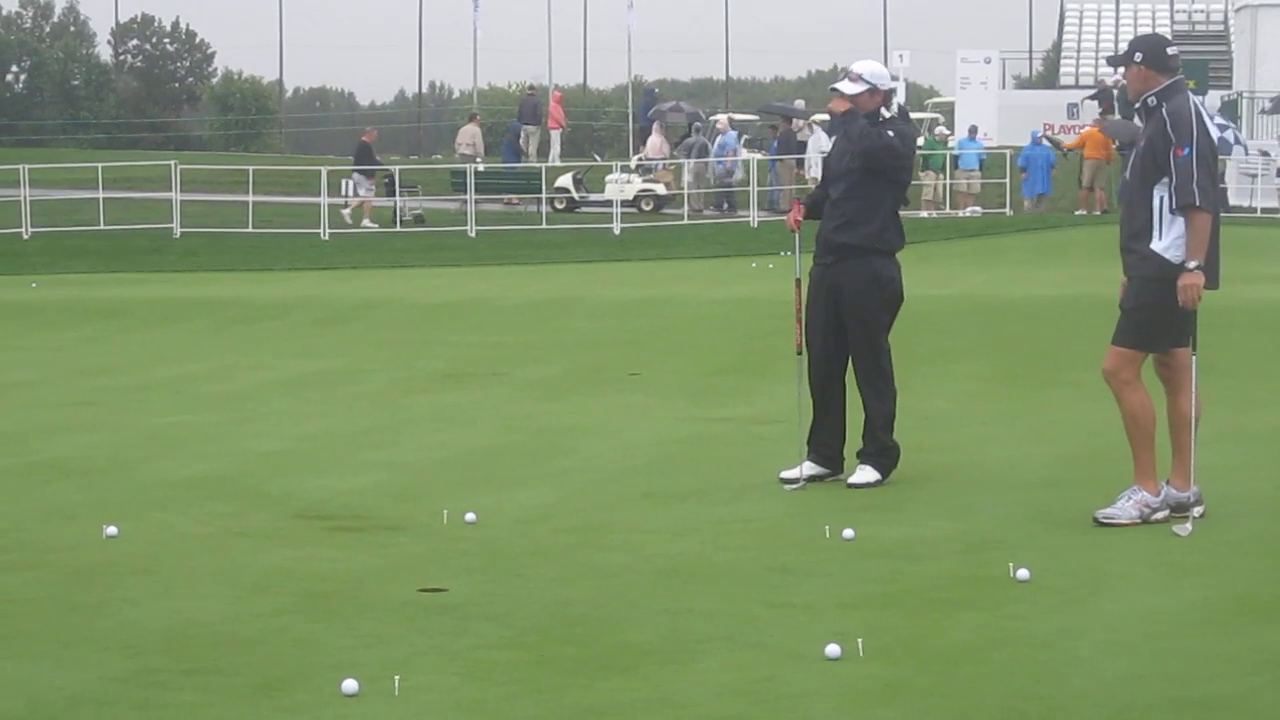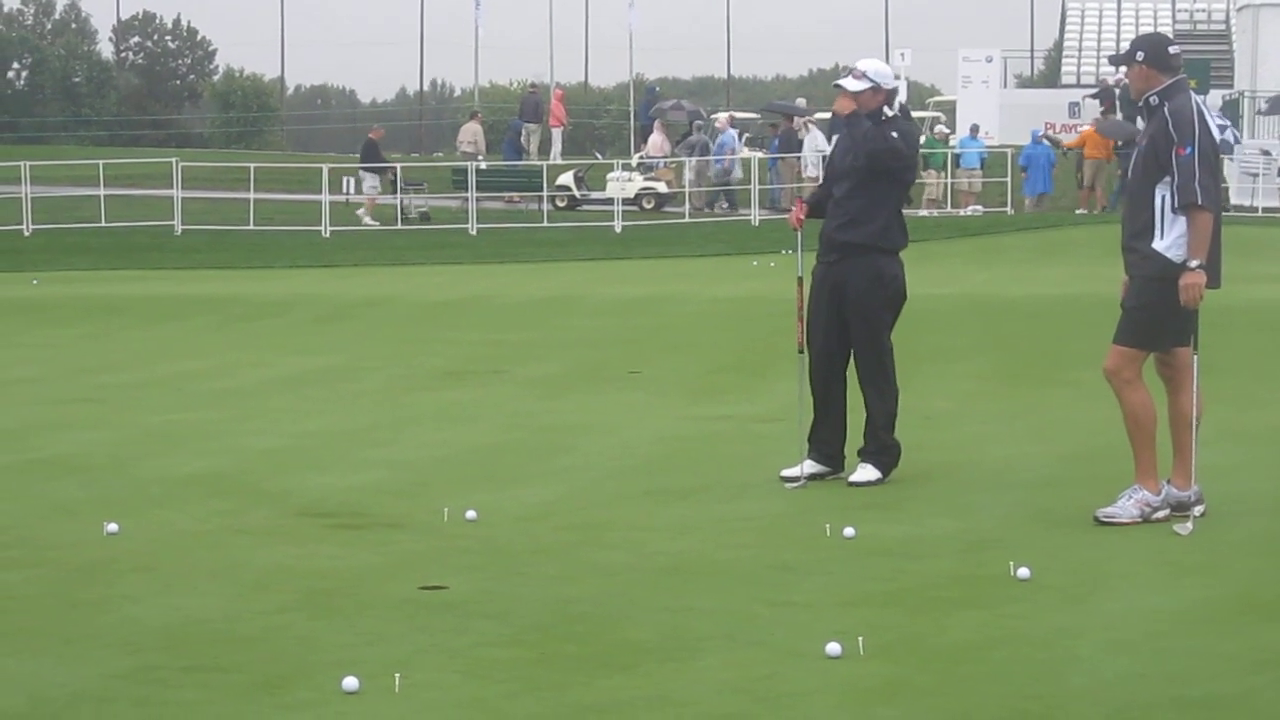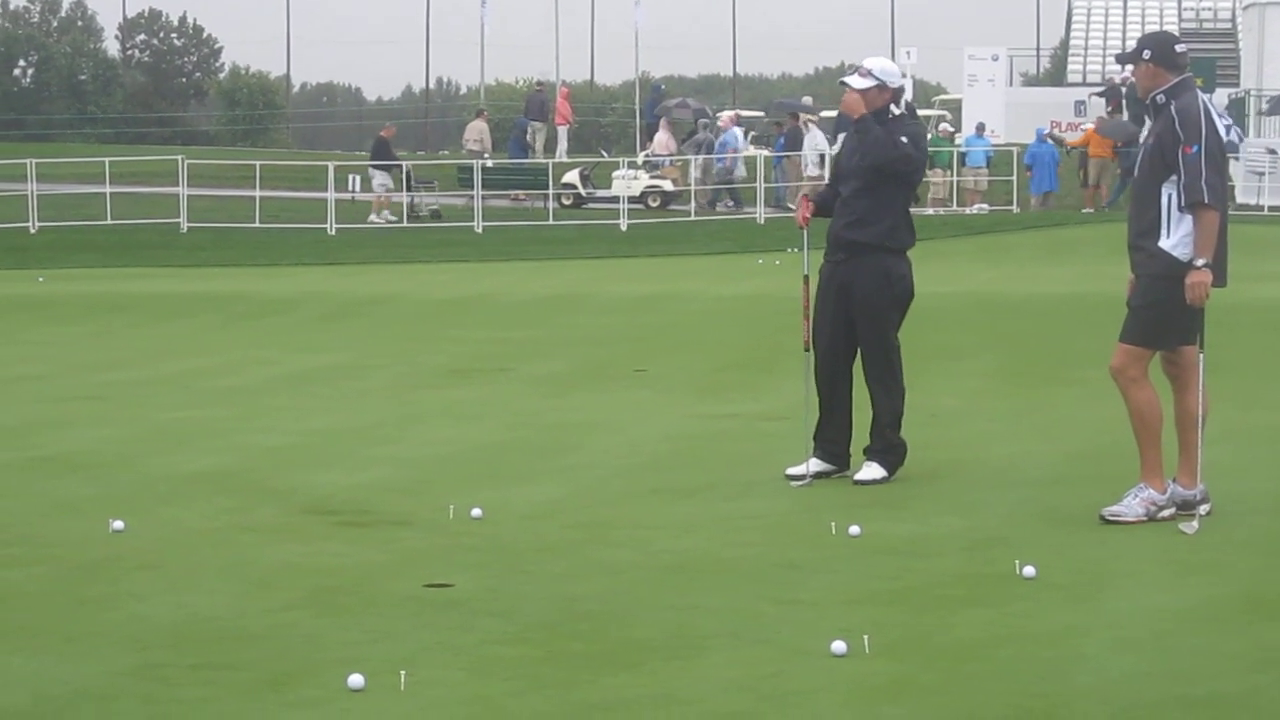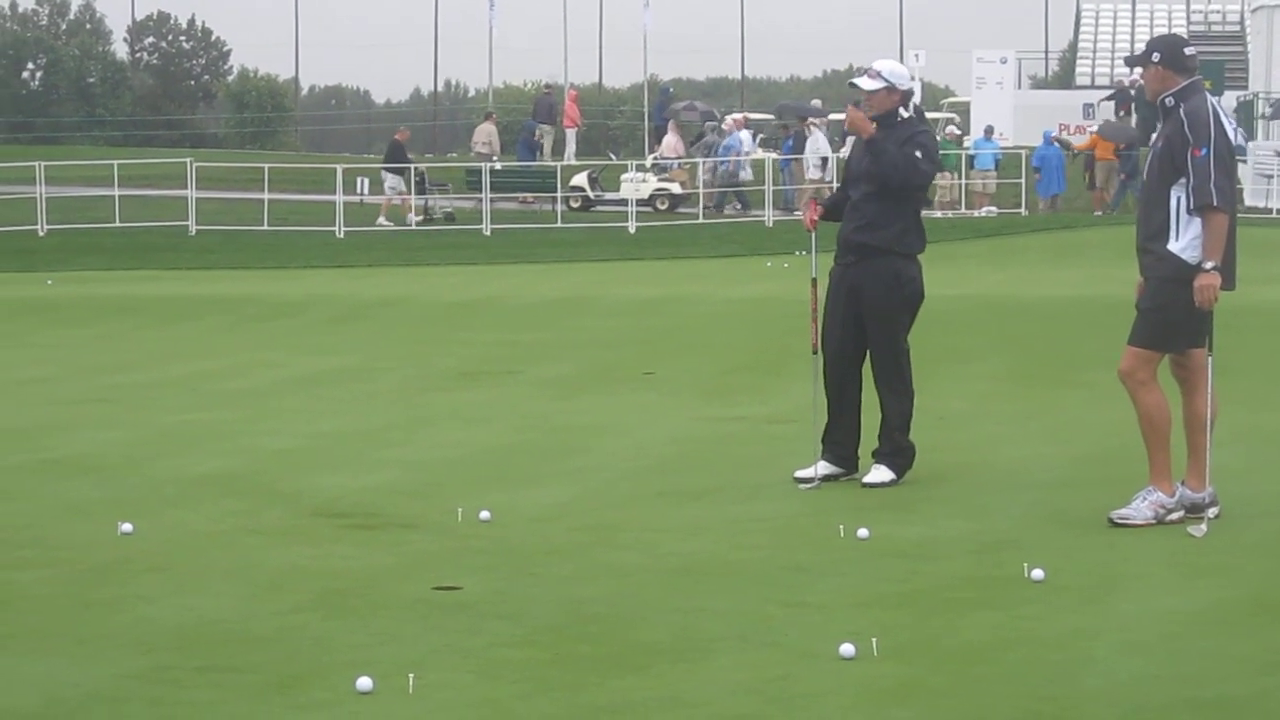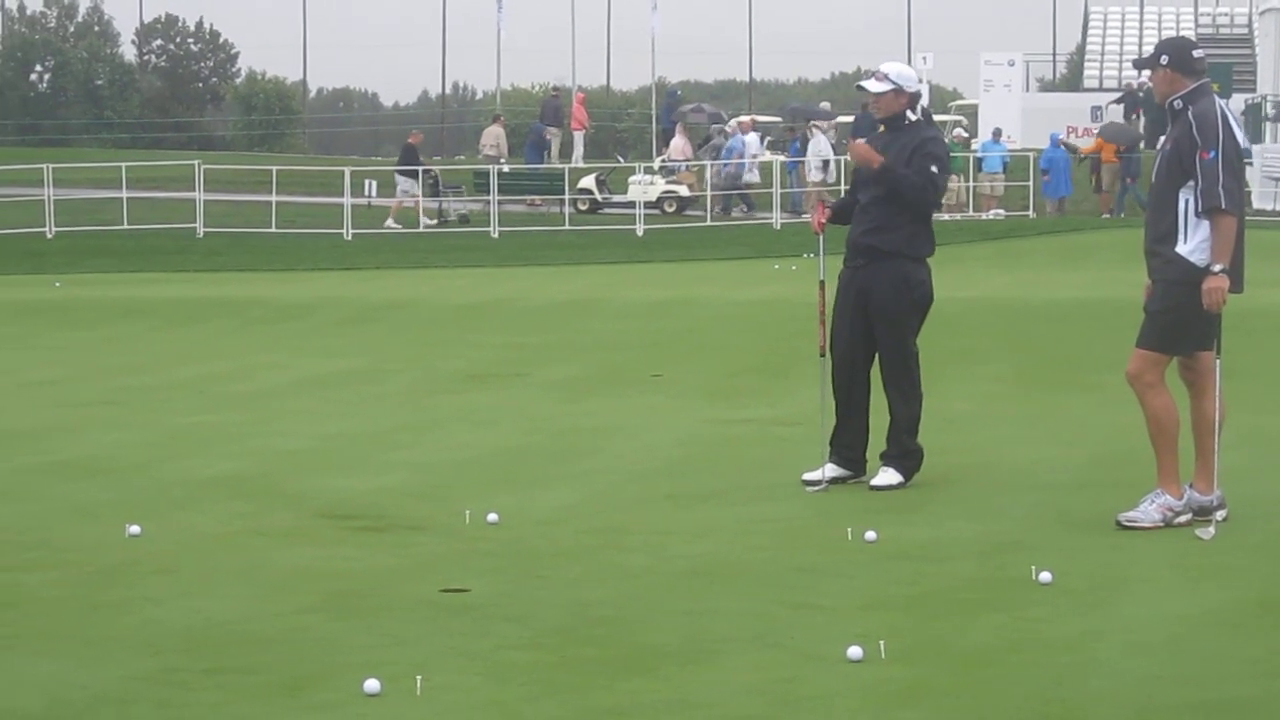
dt=0.1s
person 1, frame 1
left shoulder: (1179, 114)
right shoulder: (1163, 114)
left elbow: (1198, 197)
left wrist: (1195, 265)
right wrist: (1137, 268)
left hip: (1170, 268)
right hip: (1159, 266)
left knee: (1120, 369)
right knee: (1173, 372)
left ankle: (1149, 491)
right ankle: (1181, 490)
person 1, frame 2
left shoulder: (1183, 114)
right shoulder: (1165, 114)
left elbow: (1200, 196)
left wrist: (1196, 265)
right wrist: (1139, 268)
left hip: (1171, 267)
right hip: (1160, 266)
left knee: (1121, 368)
right knee: (1174, 371)
left ankle: (1149, 491)
right ankle: (1181, 489)
person 1, frame 3
left shoulder: (1189, 112)
right shoulder: (1171, 112)
left elbow: (1207, 194)
left wrist: (1203, 263)
right wrist: (1146, 265)
left hip: (1177, 266)
right hip: (1167, 264)
left knee: (1127, 366)
right knee: (1180, 370)
left ankle: (1155, 490)
right ankle: (1187, 488)
person 1, frame 4
left shoulder: (1198, 115)
right shoulder: (1181, 115)
left elbow: (1216, 198)
left wrist: (1211, 266)
right wrist: (1154, 270)
left hip: (1186, 269)
right hip: (1175, 267)
left knee: (1136, 369)
right knee: (1189, 373)
left ankle: (1163, 492)
right ankle: (1196, 490)
person 1, frame 5
left shoulder: (1206, 118)
right shoulder: (1189, 118)
left elbow: (1225, 200)
left wrist: (1220, 269)
right wrist: (1162, 271)
left hip: (1194, 271)
right hip: (1184, 270)
left knee: (1144, 372)
right knee: (1197, 376)
left ankle: (1172, 495)
right ankle: (1204, 493)
person 2, frame 1
left shoulder: (898, 135)
right shoulder: (847, 135)
left elbow: (871, 148)
left wrist: (848, 114)
right wrist: (805, 207)
left hip: (870, 265)
right hip: (829, 260)
left knee: (871, 362)
right knee: (823, 361)
left ankle: (878, 456)
right ankle: (824, 455)
person 2, frame 2
left shoulder: (901, 132)
right shoulder: (850, 134)
left elbow: (879, 153)
left wrist: (852, 115)
right wrist: (809, 206)
left hip: (873, 264)
right hip: (833, 259)
left knee: (873, 361)
right knee: (824, 358)
left ankle: (879, 455)
right ankle: (824, 453)
person 2, frame 3
left shoulder: (908, 132)
right shoulder: (856, 134)
left elbow: (890, 159)
left wrist: (861, 118)
right wrist: (814, 204)
left hip: (881, 264)
right hip: (840, 258)
left knee: (880, 360)
right knee: (829, 356)
left ankle: (885, 454)
right ankle: (830, 451)
person 2, frame 4
left shoulder: (918, 136)
right shoulder: (869, 134)
left elbow: (908, 180)
left wrist: (870, 137)
right wrist: (824, 209)
left hip: (891, 267)
right hip: (850, 261)
left knee: (889, 363)
right knee: (838, 359)
left ankle: (893, 457)
right ankle: (838, 454)
person 2, frame 5
left shoulder: (927, 142)
right shoulder: (877, 139)
left elbow: (925, 196)
left wrist: (881, 164)
right wrist: (833, 212)
left hip: (900, 270)
right hip: (859, 264)
left knee: (898, 366)
right knee: (847, 361)
left ankle: (901, 459)
right ankle: (846, 457)
